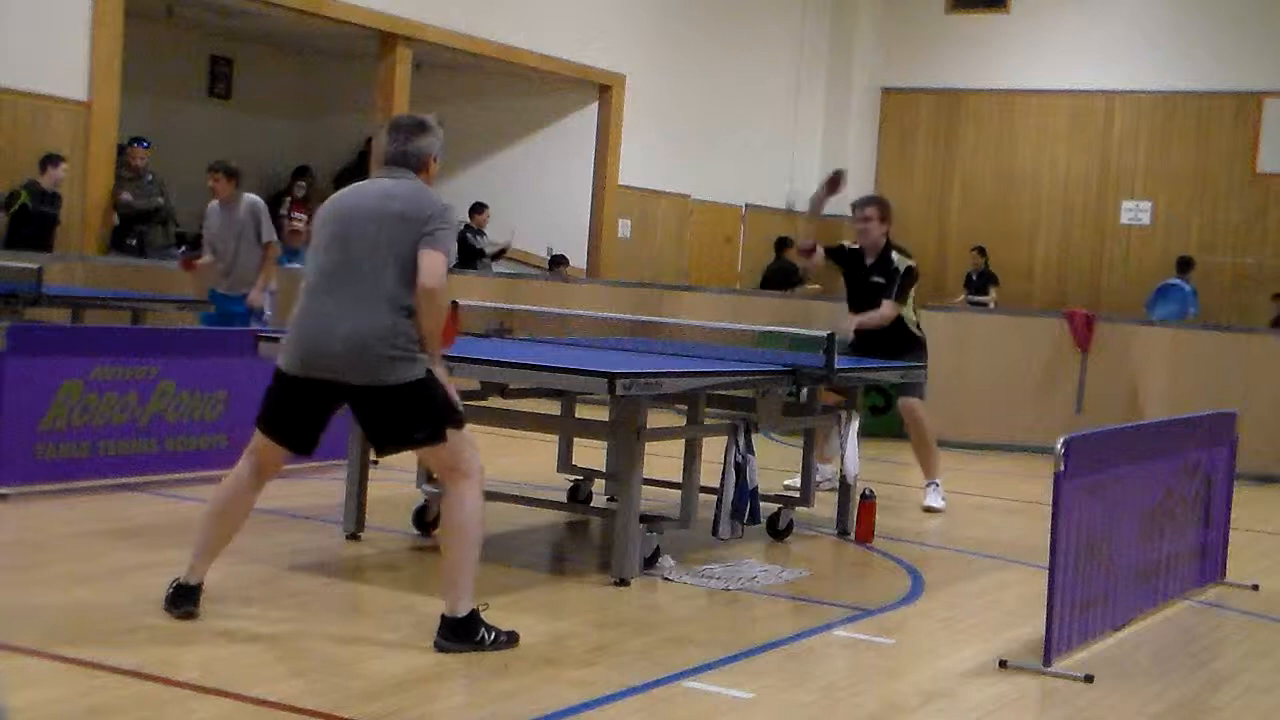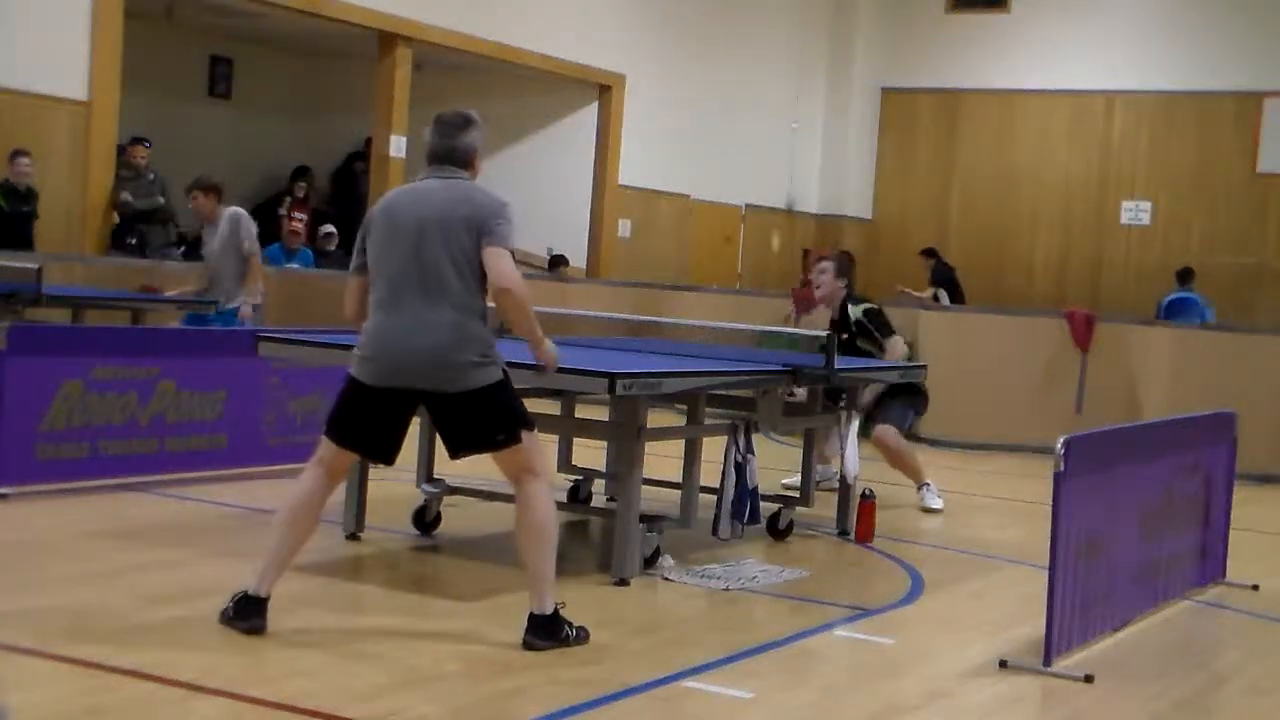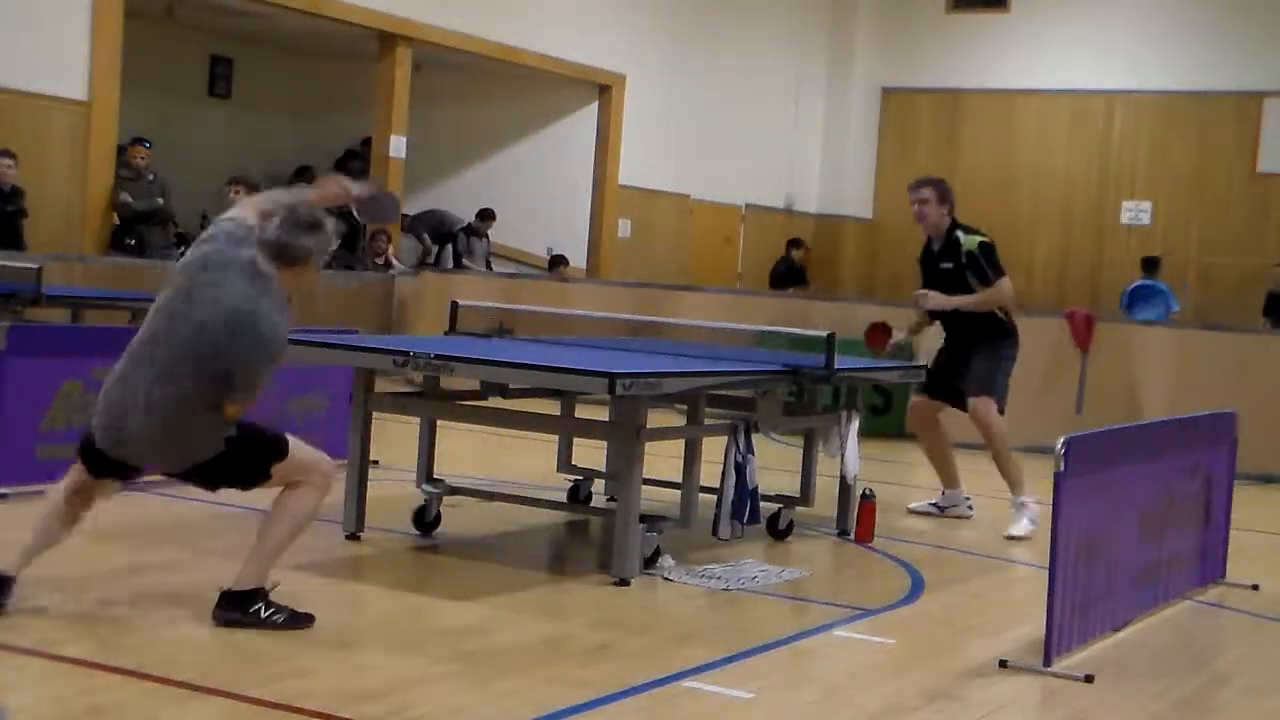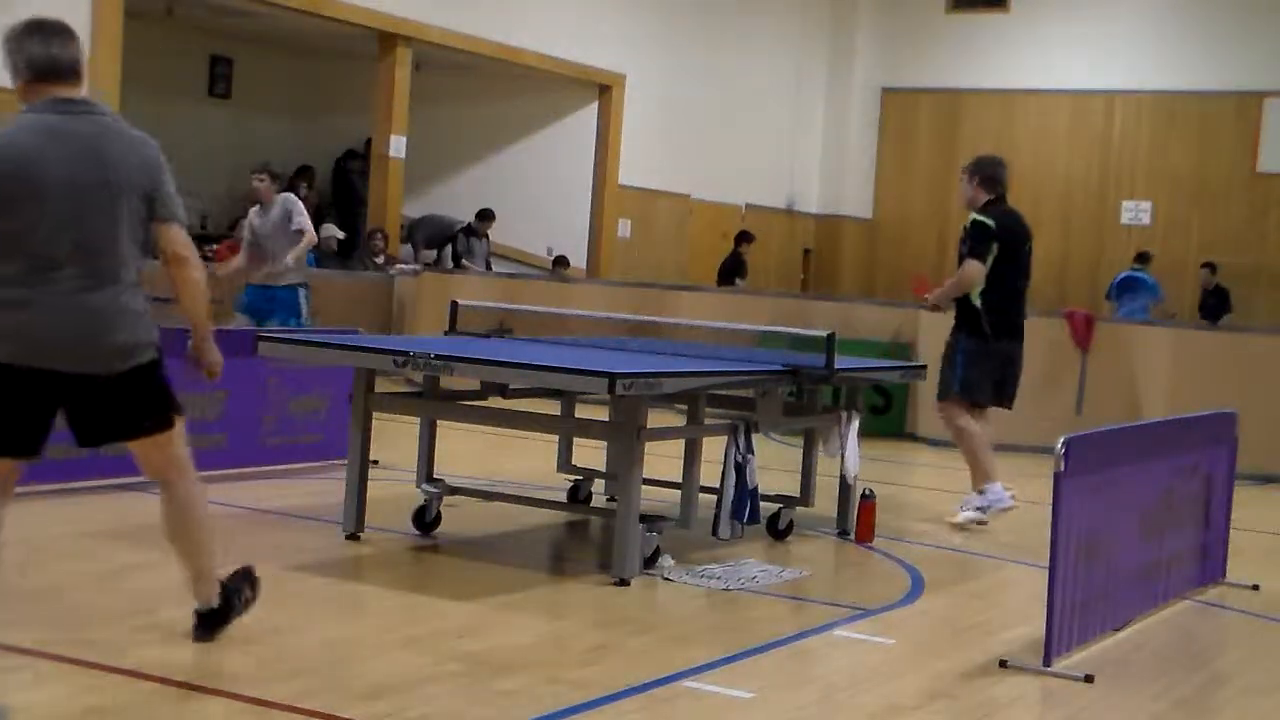
dt=1s
person 1, frame 1
left shoulder: (338, 203)
right shoulder: (433, 207)
right elbow: (432, 285)
right wrist: (433, 359)
left hip: (306, 351)
right hip: (386, 358)
left knee: (256, 464)
right knee: (465, 471)
left ankle: (189, 586)
right ankle: (460, 620)
person 1, frame 2
left shoulder: (384, 207)
right shoulder: (486, 206)
left elbow: (353, 308)
right elbow: (504, 283)
right wrist: (539, 341)
left hip: (380, 360)
right hip: (463, 363)
left knee: (323, 469)
right knee: (532, 474)
left ankle: (254, 599)
right ankle: (544, 618)
person 1, frame 3
left shoulder: (217, 245)
right shoulder: (266, 327)
left elbow: (248, 207)
right elbow: (233, 410)
left wrist: (321, 192)
left hip: (117, 416)
right hip: (183, 438)
left knee: (81, 485)
right knee: (316, 474)
right ankle: (243, 594)
person 1, frame 4
right shoulder: (137, 151)
right elbow: (180, 257)
right wrist: (204, 337)
right hip: (116, 342)
right knee: (172, 472)
right ankle: (211, 598)
person 2, frame 1
left shoulder: (902, 265)
right shoulder: (851, 255)
left elbow: (888, 312)
right elbow: (808, 255)
left wrist: (855, 322)
right wrist: (817, 204)
left hip: (904, 352)
right hip: (863, 349)
left knee: (911, 407)
left ankle: (933, 485)
right ankle: (825, 472)
person 2, frame 2
left shoulder: (862, 312)
right shoulder: (837, 322)
left elbow: (898, 350)
left wrist: (869, 394)
left hip: (903, 392)
right hip: (864, 391)
left knee: (883, 435)
left ankle: (925, 486)
right ankle: (826, 471)
person 2, frame 3
left shoulder: (972, 244)
right shoulder: (927, 251)
left elbow: (1005, 293)
left wrist: (950, 301)
right wrist: (908, 331)
left hip: (993, 341)
right hip: (957, 344)
left knee: (982, 409)
right knee: (919, 410)
left ankle: (1023, 501)
right ankle: (955, 497)
person 2, frame 4
left shoulder: (982, 221)
right shoulder: (1017, 224)
left elbow: (971, 276)
left wrist: (939, 297)
right wrist: (955, 295)
left hip: (978, 330)
right hip: (1009, 332)
left knee: (954, 409)
right knee: (977, 411)
left ankle: (993, 489)
right ankle: (979, 496)
